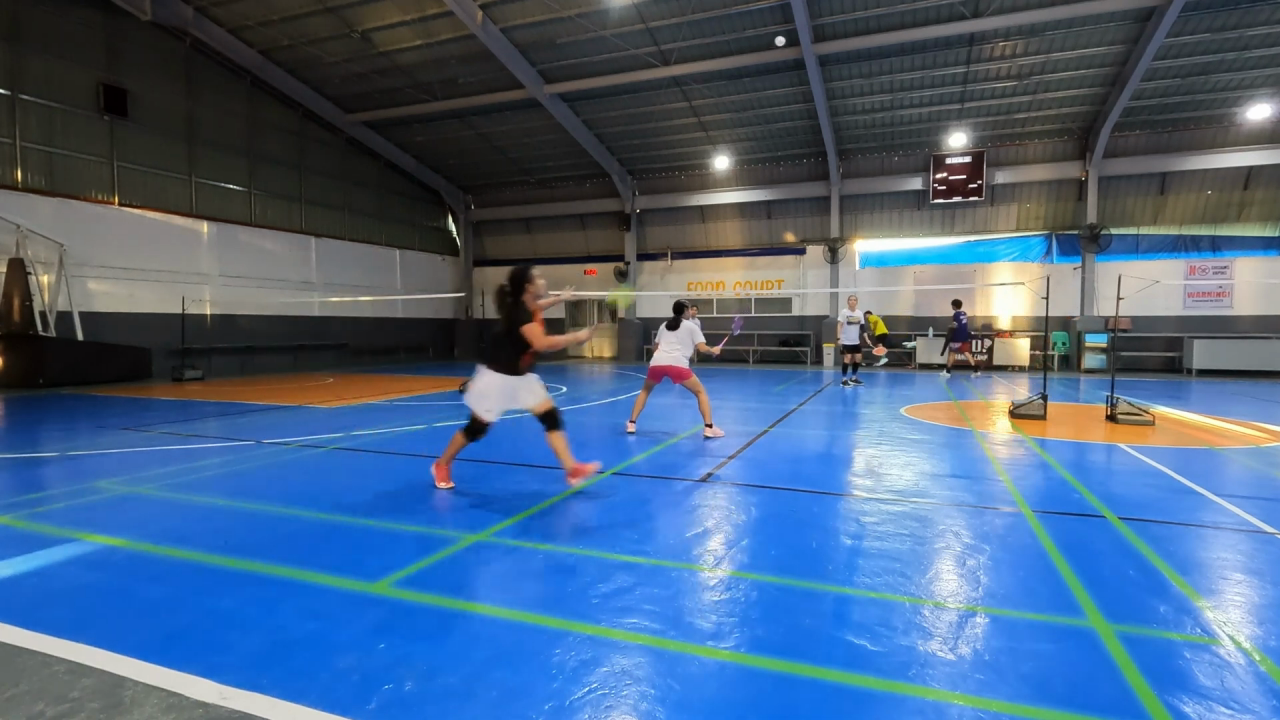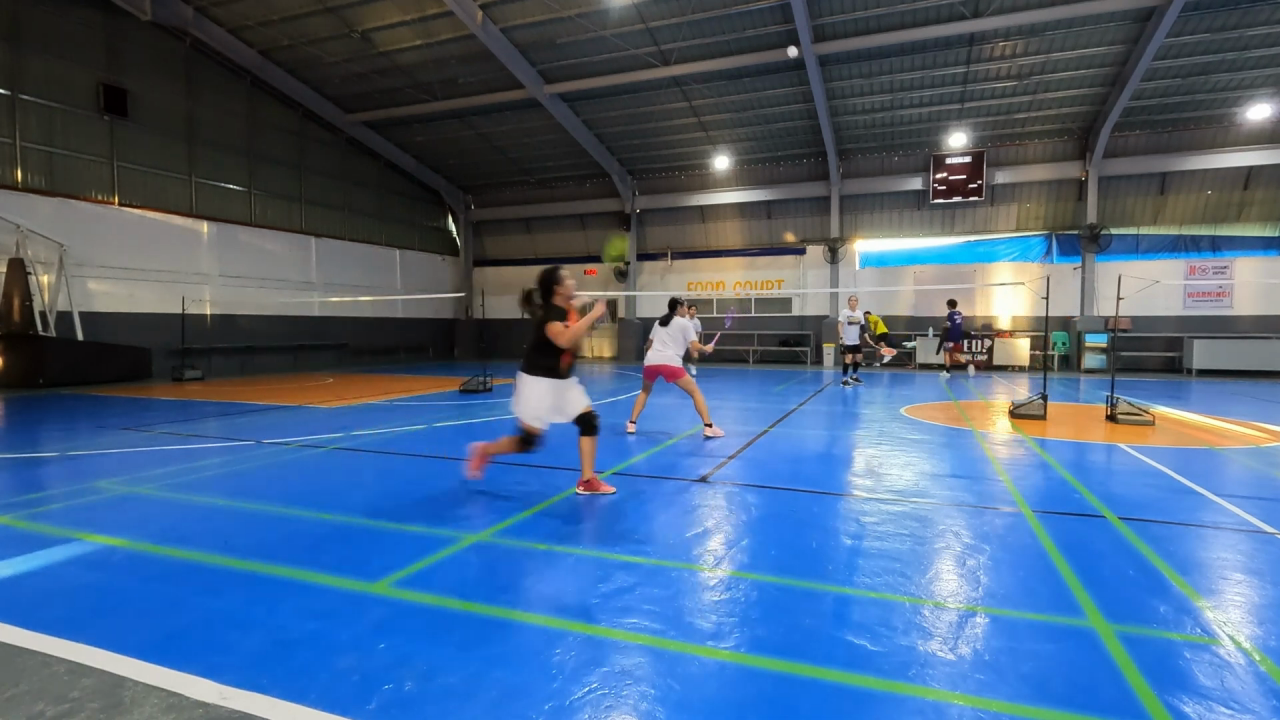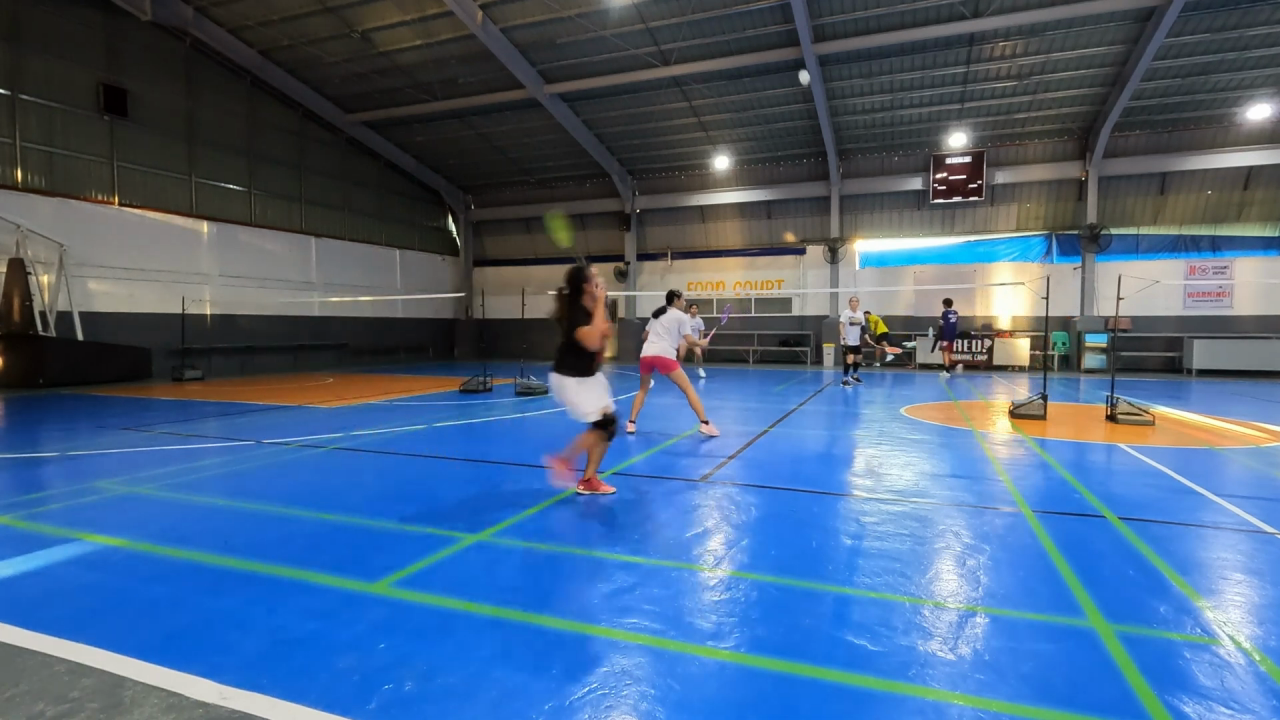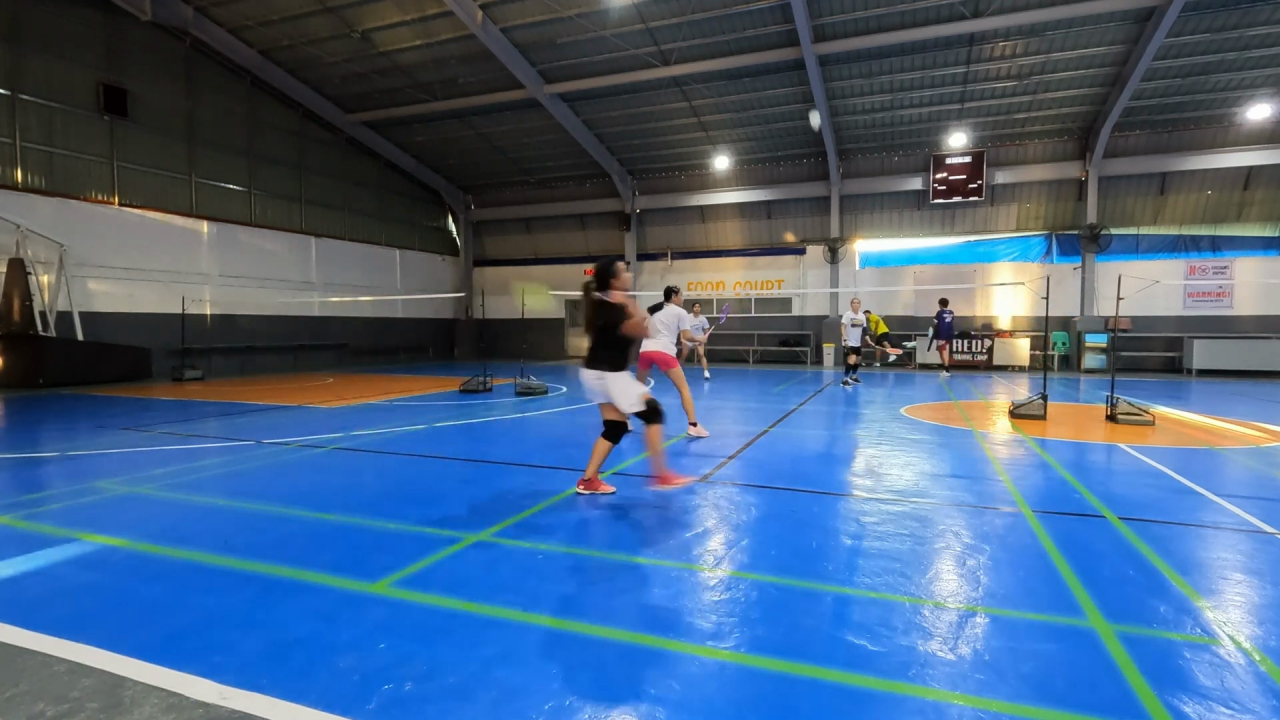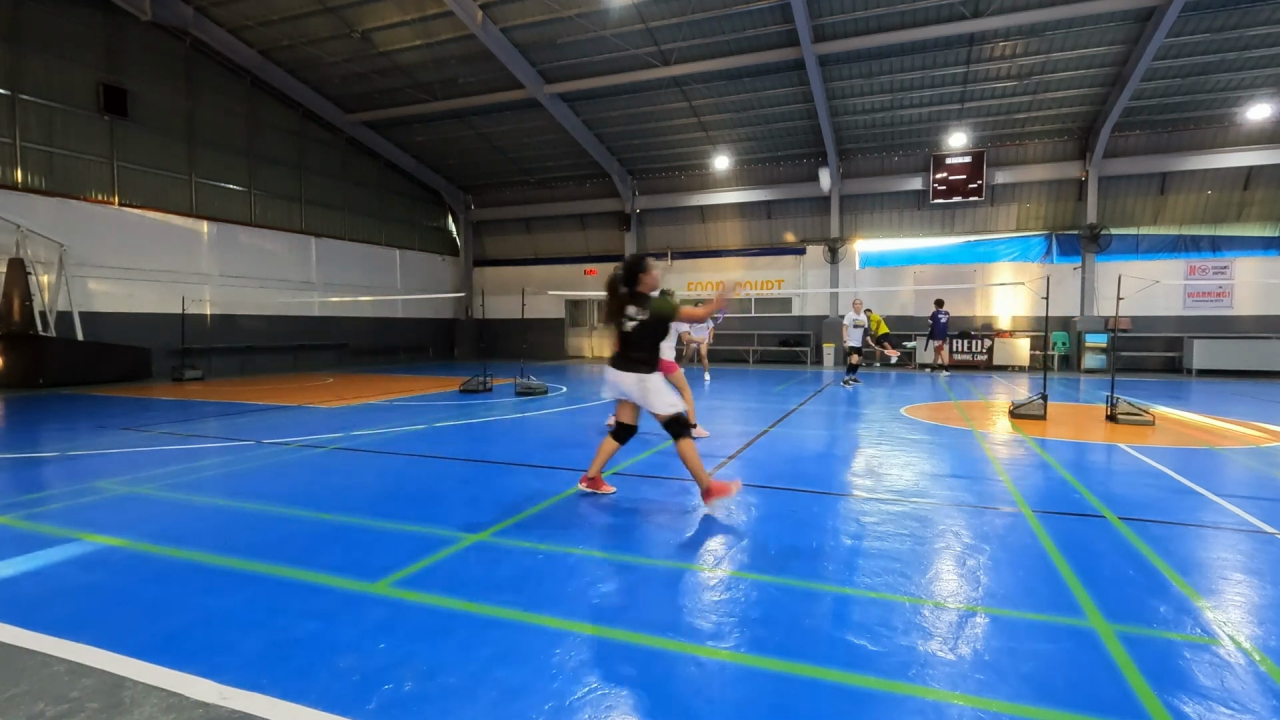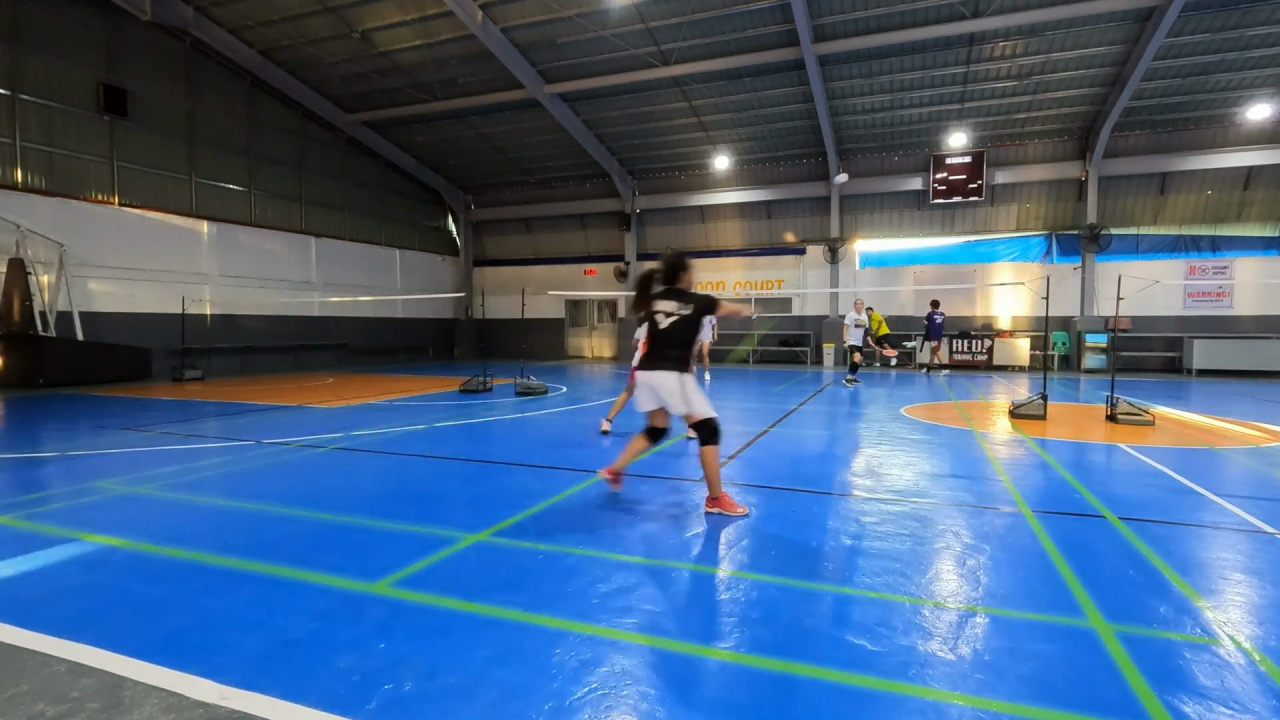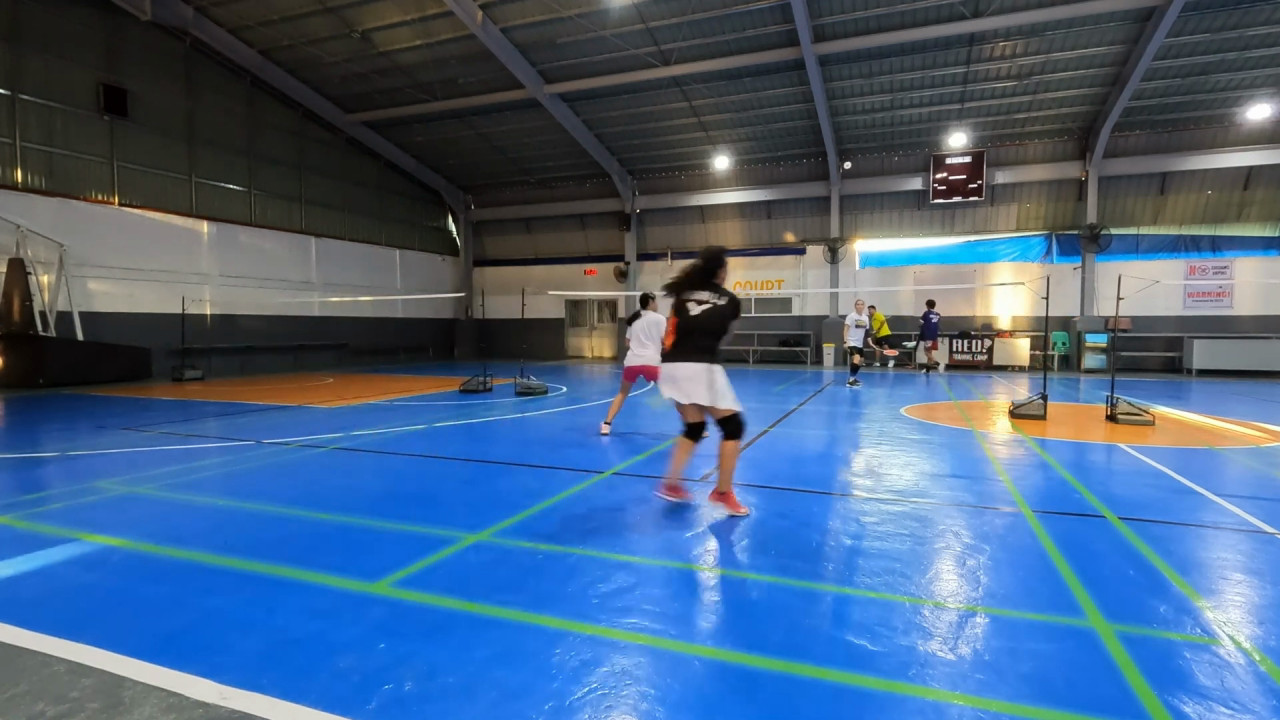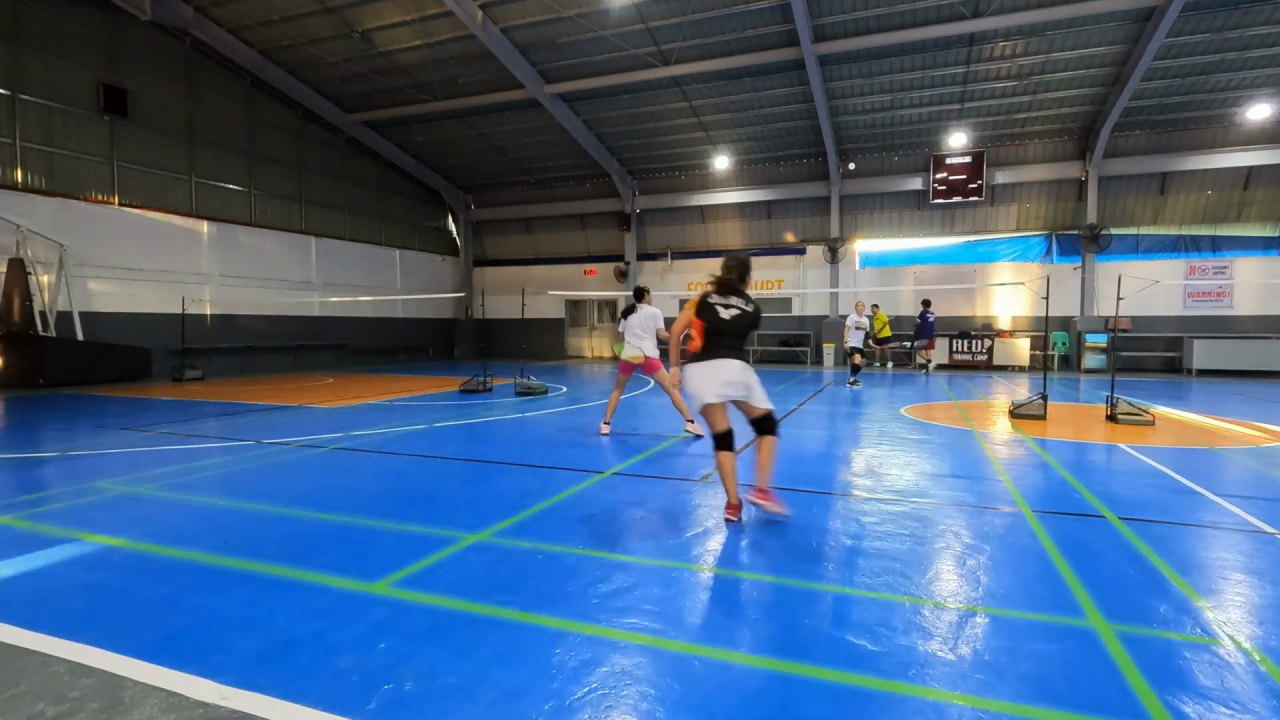
dt=0.1s
person 1, frame 1
left shoulder: (534, 307)
right shoulder: (518, 312)
right elbow: (542, 345)
left wrist: (559, 298)
right wrist: (577, 337)
left hip: (521, 376)
right hip: (498, 376)
left knee: (551, 416)
right knee: (477, 428)
left ankle: (572, 470)
right ankle: (442, 465)
person 1, frame 2
left shoulder: (566, 308)
right shoulder: (550, 313)
right elbow: (565, 340)
right wrist: (593, 315)
left hip: (561, 380)
right hip: (537, 381)
left knee: (589, 421)
right knee: (529, 440)
left ankle: (588, 481)
right ankle: (482, 452)
person 1, frame 3
left shoulder: (591, 307)
right shoulder: (576, 314)
right elbow: (593, 344)
right wrist: (601, 307)
left hip: (588, 377)
right hip: (570, 379)
left knee: (610, 422)
right knee: (605, 426)
left ankle: (588, 480)
right ankle: (564, 460)
person 1, frame 4
left shoulder: (607, 303)
right shoulder: (610, 310)
right elbow: (642, 332)
right wrist: (629, 306)
left hip: (605, 372)
right hip: (604, 375)
left knee: (614, 429)
right knee: (653, 412)
left ankle: (588, 480)
right ankle: (661, 475)
person 1, frame 5
left shoulder: (626, 300)
right shoulder: (656, 308)
right elbow: (698, 315)
right wrist: (718, 302)
left hip: (621, 373)
right hip: (640, 377)
left knee: (624, 430)
right knee: (680, 426)
left ankle: (591, 478)
right ankle: (709, 488)
person 1, frame 6
left shoulder: (654, 300)
right shoulder: (696, 302)
right elbow: (730, 310)
right wrist: (743, 311)
left hip: (647, 373)
right hip: (673, 376)
left knee: (655, 431)
right knee: (709, 430)
left ankle: (614, 470)
right ankle: (716, 498)
person 1, frame 7
left shoulder: (682, 292)
right shoulder: (730, 301)
left elbow: (669, 329)
left hip: (673, 367)
right hip: (702, 367)
left knee: (693, 428)
right knee: (732, 427)
left ankle: (672, 483)
right ankle: (724, 493)
person 1, frame 8
left shoulder: (704, 299)
right shoulder: (752, 308)
left elbow: (676, 331)
left wrist: (674, 366)
left hip: (699, 369)
right hip: (733, 368)
left knee: (722, 437)
right knee: (767, 425)
left ankle: (733, 503)
right ankle: (762, 489)
